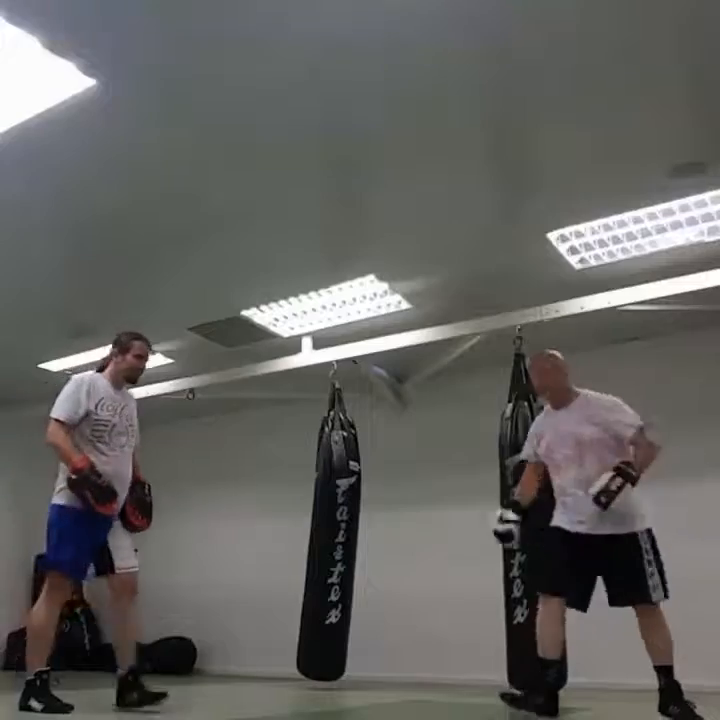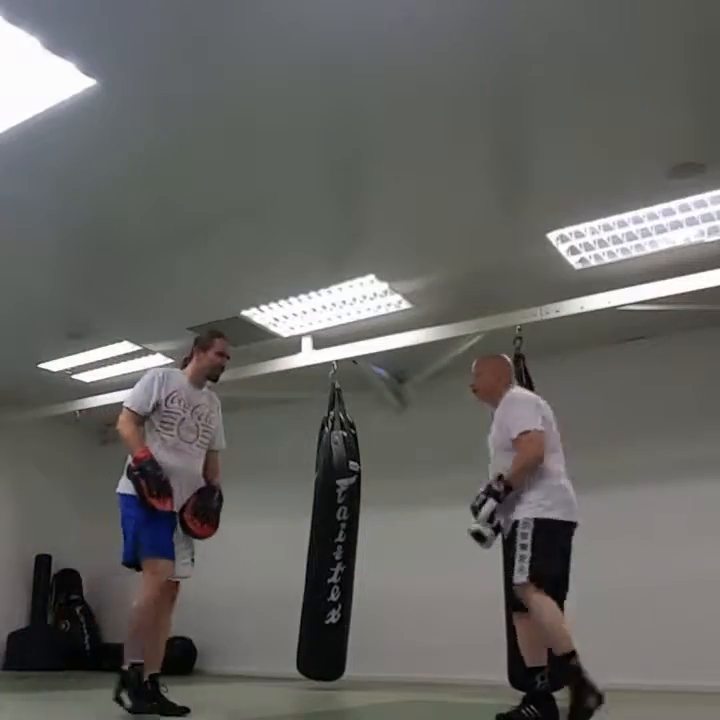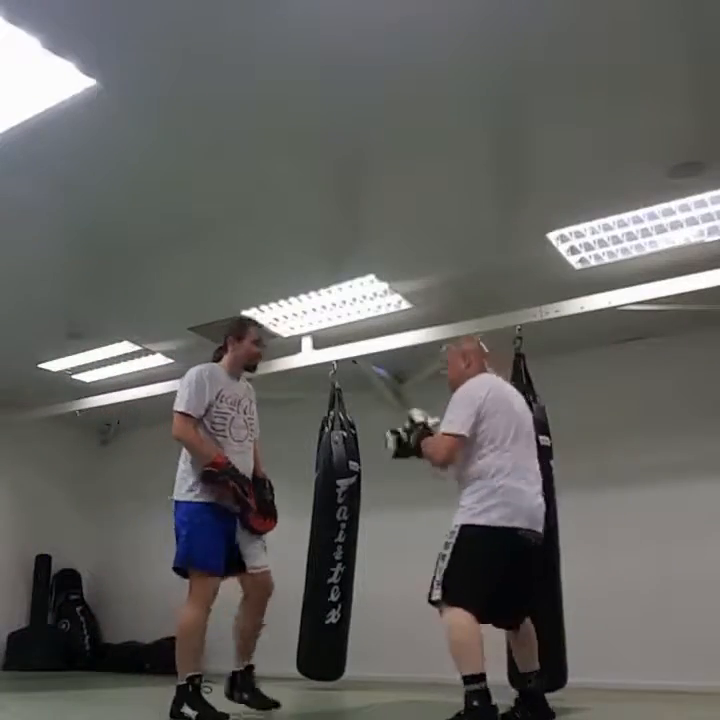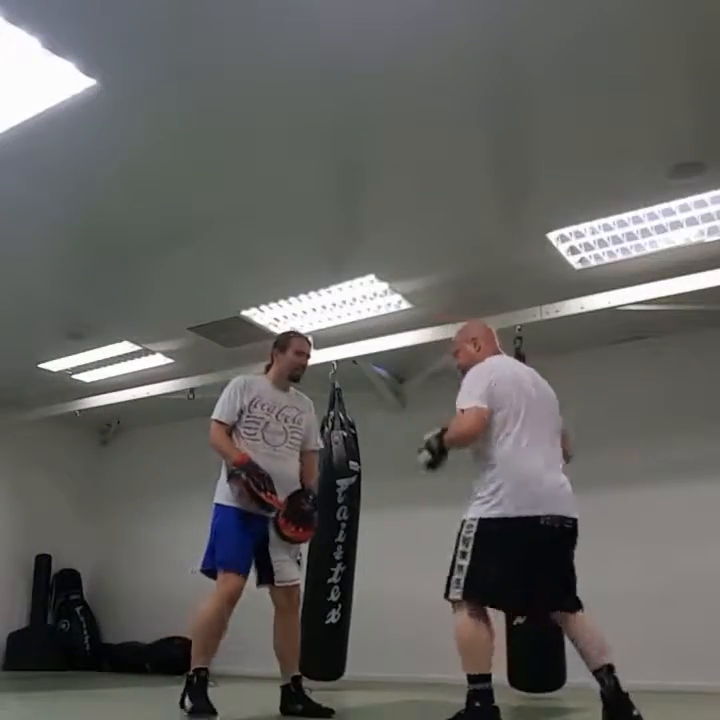
dt=0.5s
person 1, frame 1
left shoulder: (128, 400)
right shoulder: (84, 384)
right elbow: (55, 432)
left wrist: (140, 485)
right wrist: (84, 470)
left hip: (114, 508)
right hip: (78, 504)
left knee: (127, 587)
right knee: (57, 590)
left ankle: (128, 682)
right ankle: (35, 684)
person 1, frame 2
left shoulder: (212, 403)
right shoulder: (160, 378)
right elbow: (125, 423)
right wrist: (145, 462)
left hip: (182, 504)
right hip: (144, 495)
left knee: (167, 591)
right knee: (158, 579)
left ankle: (145, 685)
right ankle: (130, 673)
person 1, frame 3
left shoulder: (248, 391)
right shoulder: (202, 376)
right elbow: (181, 429)
left wrist: (261, 482)
right wrist: (222, 467)
right hip: (202, 499)
left knee: (261, 585)
right knee: (204, 590)
left ankle: (241, 677)
person 1, frame 4
left shoulder: (304, 405)
right shoulder: (243, 386)
left elbow: (309, 457)
right elbow: (216, 435)
left wrist: (309, 497)
right hip: (237, 506)
left knee: (289, 598)
right knee: (228, 587)
right ankle: (196, 681)
person 2, frame 1
left shoulder: (604, 407)
right shoulder: (540, 425)
left elbow: (649, 444)
right elbow: (532, 475)
left wrist: (625, 476)
right wrist: (514, 508)
left hip: (623, 524)
right hip: (569, 526)
left knee: (648, 604)
right knee: (550, 597)
right ankle: (546, 689)
person 2, frame 2
left shoulder: (517, 402)
right shoulder: (508, 410)
left elbow: (531, 452)
left wrist: (499, 489)
right wrist: (500, 505)
left hip: (542, 512)
right hip: (527, 514)
left knee: (530, 589)
right knee: (522, 607)
left ankle: (578, 681)
person 2, frame 3
left shoulder: (472, 391)
right shoulder: (511, 396)
left elbow: (443, 454)
left wrist: (422, 438)
right wrist: (427, 437)
left hip: (489, 516)
right hip: (526, 517)
left knee: (454, 602)
right knee: (512, 613)
person 2, frame 4
left shoulder: (482, 373)
right shoulder: (539, 382)
left elbow: (467, 427)
right elbow: (564, 450)
left wrist: (438, 443)
left hip: (506, 507)
right hip: (557, 507)
left knee: (468, 601)
right knee: (565, 607)
